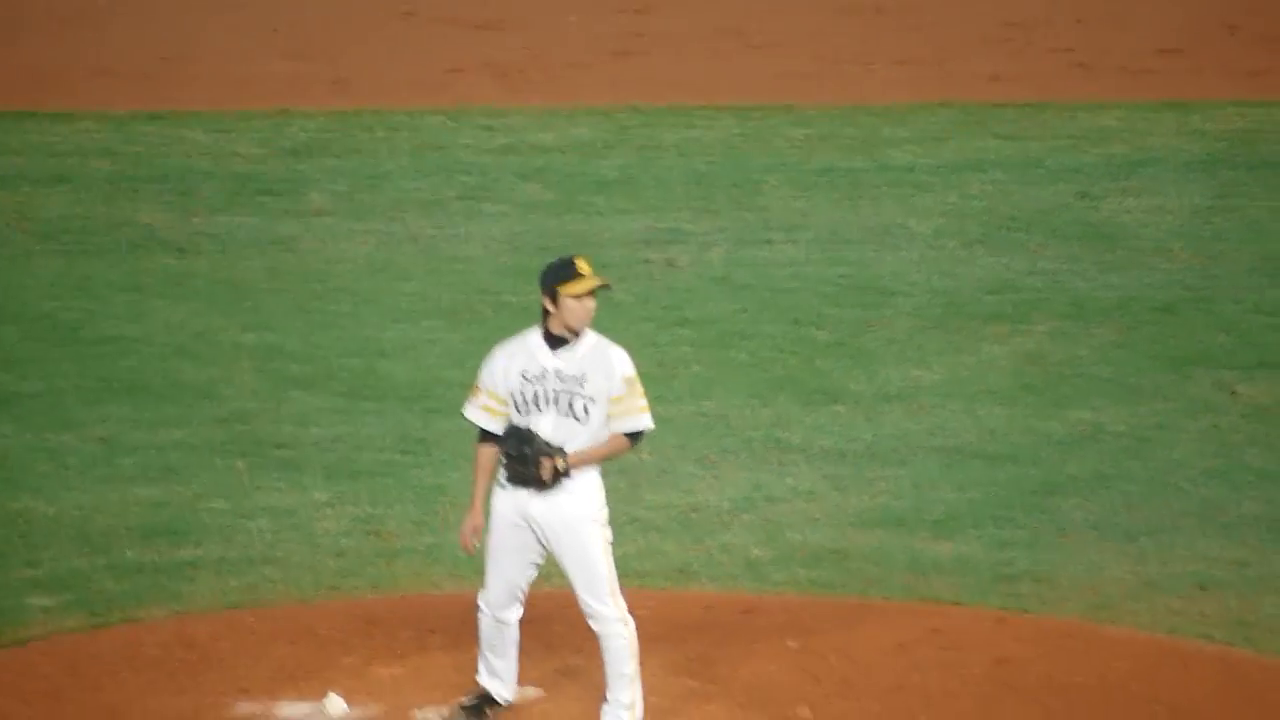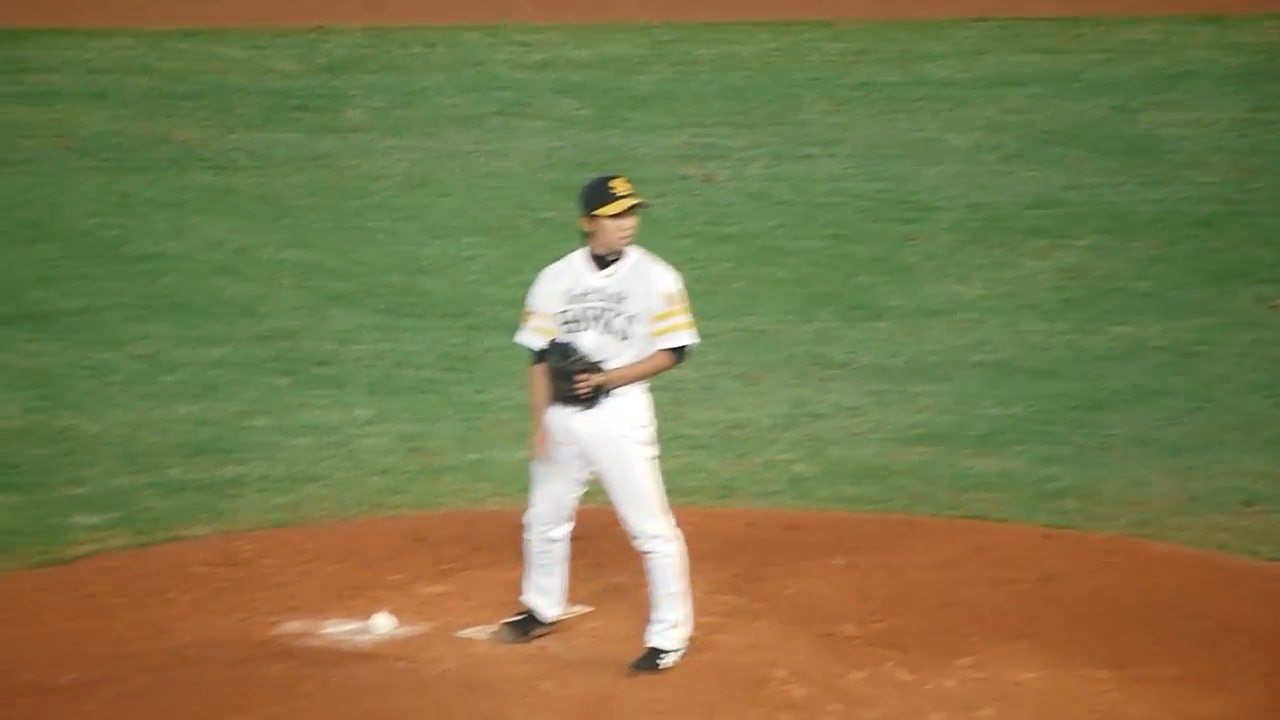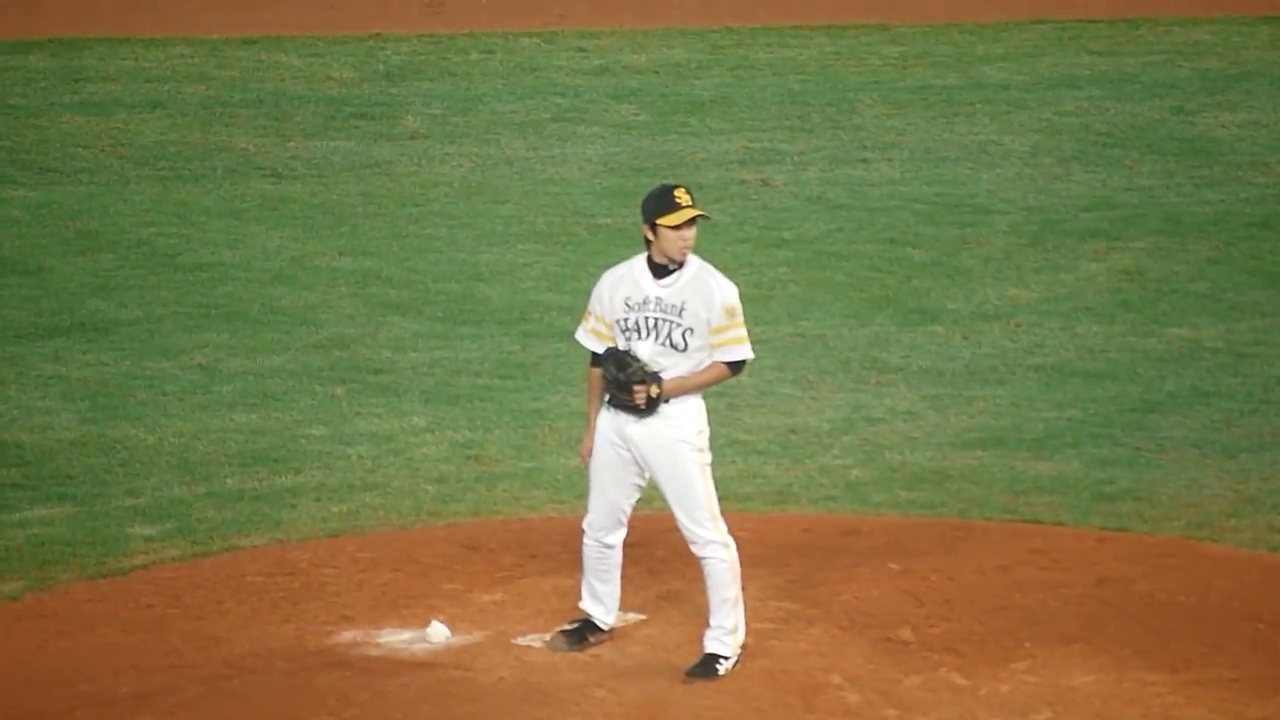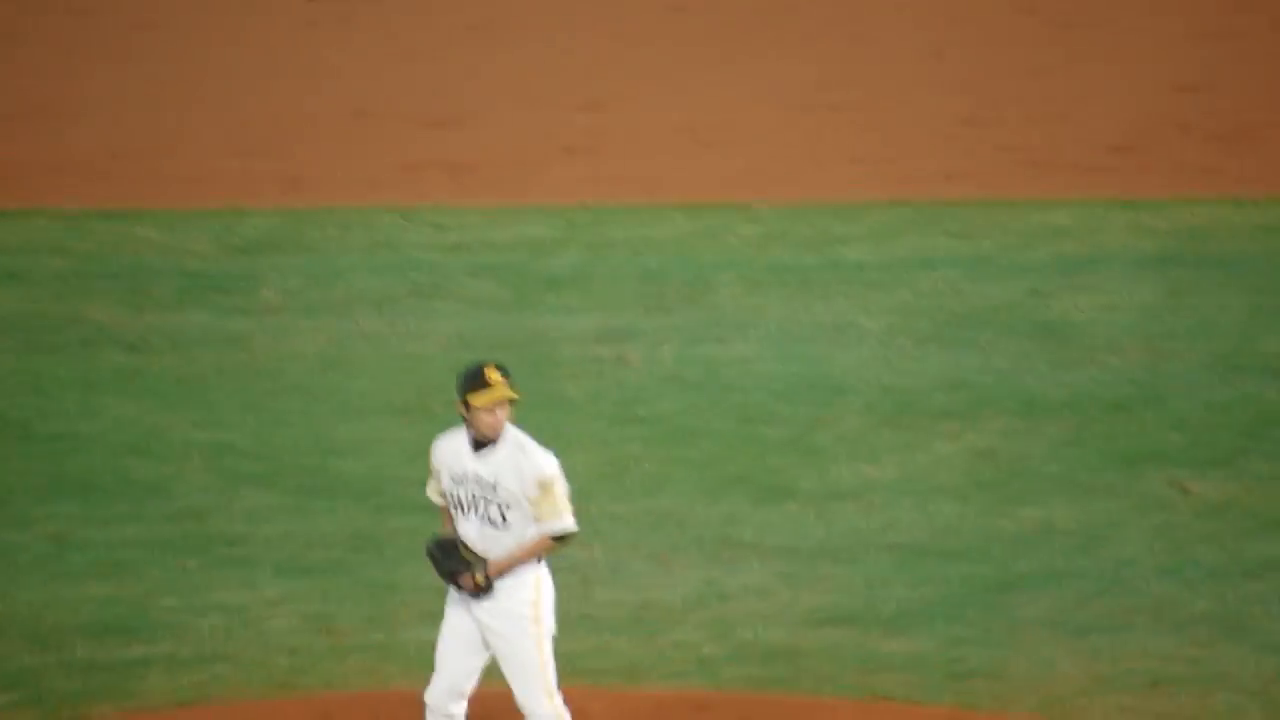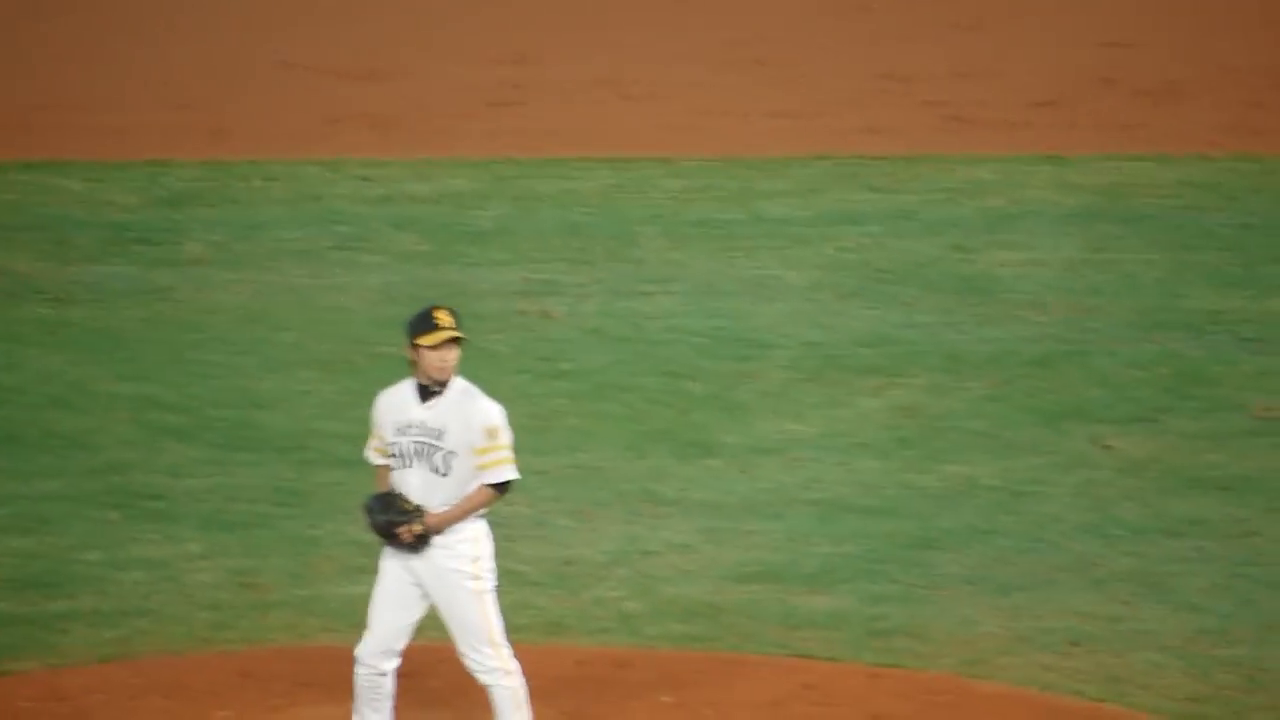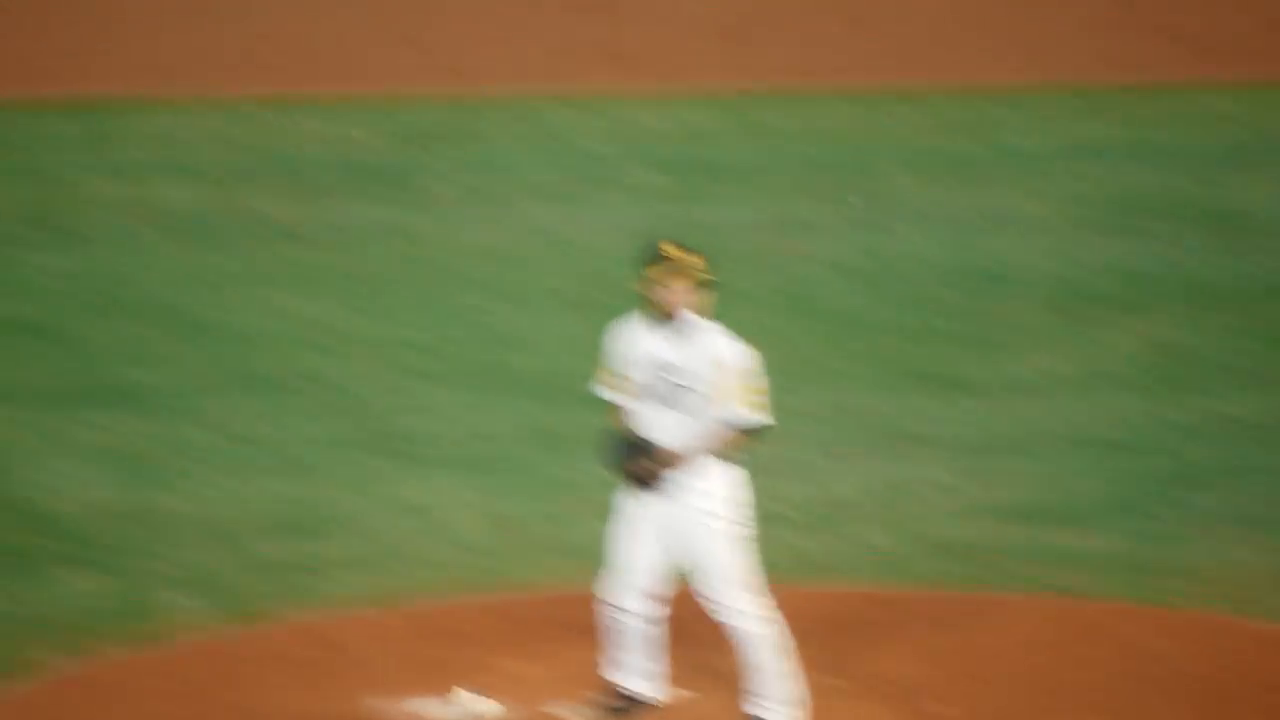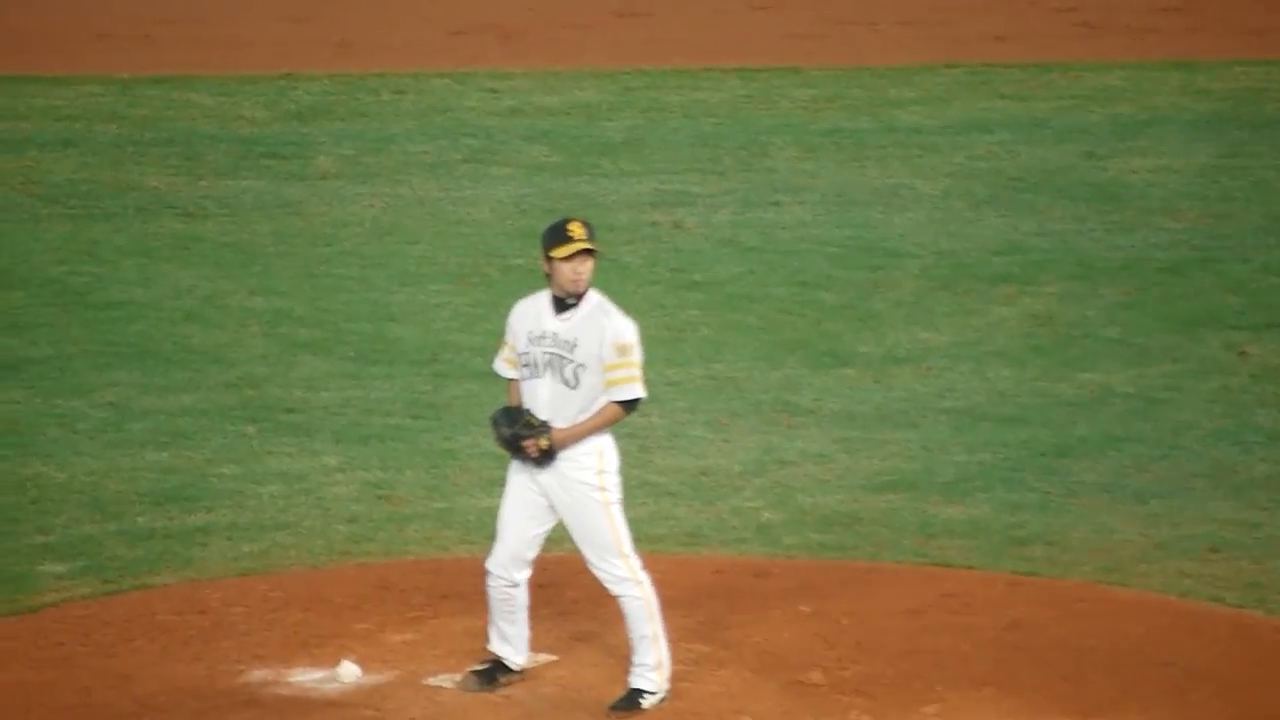
dt=0.7s
person 1, frame 1
left shoulder: (611, 358)
right shoulder: (507, 356)
left elbow: (630, 432)
right elbow: (489, 435)
left wrist: (569, 461)
right wrist: (476, 506)
left hip: (575, 499)
right hip: (514, 498)
left knee: (605, 610)
right knee: (496, 602)
person 1, frame 2
left shoulder: (655, 276)
right shoulder: (555, 277)
left elbow: (674, 351)
right elbow: (540, 357)
left wrist: (608, 378)
right wrist: (539, 424)
left hip: (621, 414)
right hip: (561, 413)
left knee: (651, 527)
right knee: (544, 520)
left ankle: (669, 634)
right ankle: (541, 609)
person 1, frame 3
left shoulder: (715, 287)
right shoulder: (614, 281)
left elbow: (731, 362)
right elbow: (598, 358)
left wrist: (665, 388)
right wrist: (591, 427)
left hip: (676, 421)
right hip: (616, 420)
left knee: (707, 534)
right knee: (600, 527)
left ankle: (724, 641)
right ankle: (598, 618)
person 1, frame 4
left shoulder: (534, 460)
right shoulder: (445, 448)
left elbow: (557, 531)
left wrist: (496, 569)
left hip: (519, 591)
right hip: (466, 591)
person 1, frame 5
left shoulder: (480, 410)
right shoulder: (389, 402)
left elbow: (497, 483)
left wrist: (437, 521)
left hip: (457, 544)
right hip: (402, 545)
left knee: (489, 658)
right knee: (373, 654)
person 1, frame 6
left shoulder: (723, 349)
right shoulder: (626, 336)
left elbow: (743, 427)
left wrist: (678, 459)
right wrist: (631, 450)
left hip: (706, 485)
right hip: (647, 485)
left knee: (737, 602)
right knee: (626, 591)
person 1, frame 7
left shoulder: (613, 325)
right shoulder: (523, 312)
left elbow: (624, 401)
left wrist: (562, 436)
left hip: (584, 459)
right hip: (529, 459)
left knee: (620, 571)
right knee: (504, 565)
left ankle: (651, 677)
right ankle: (508, 658)
